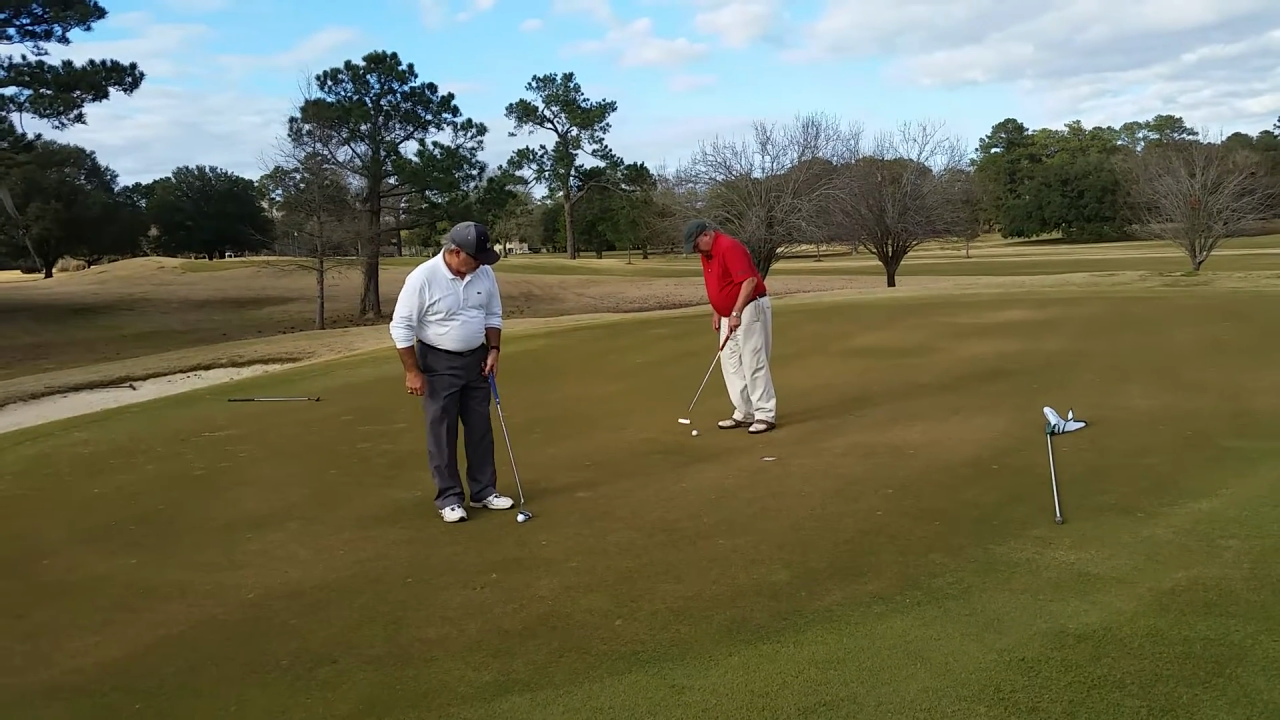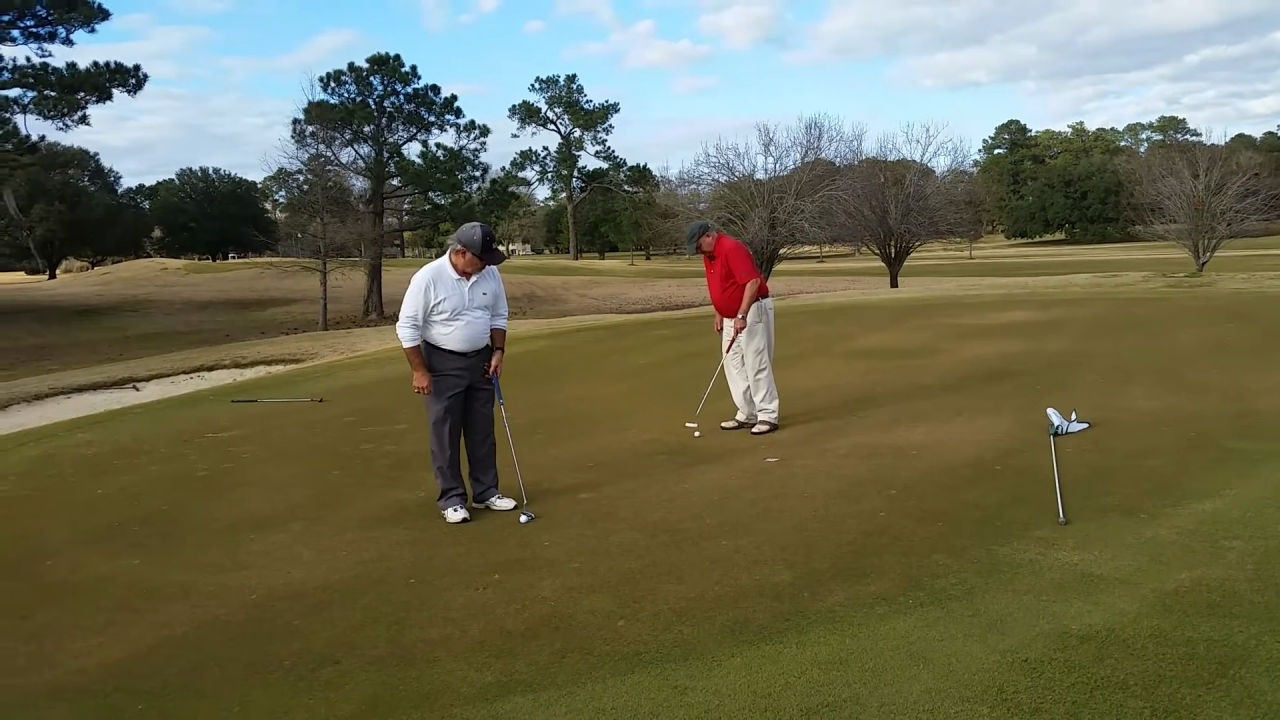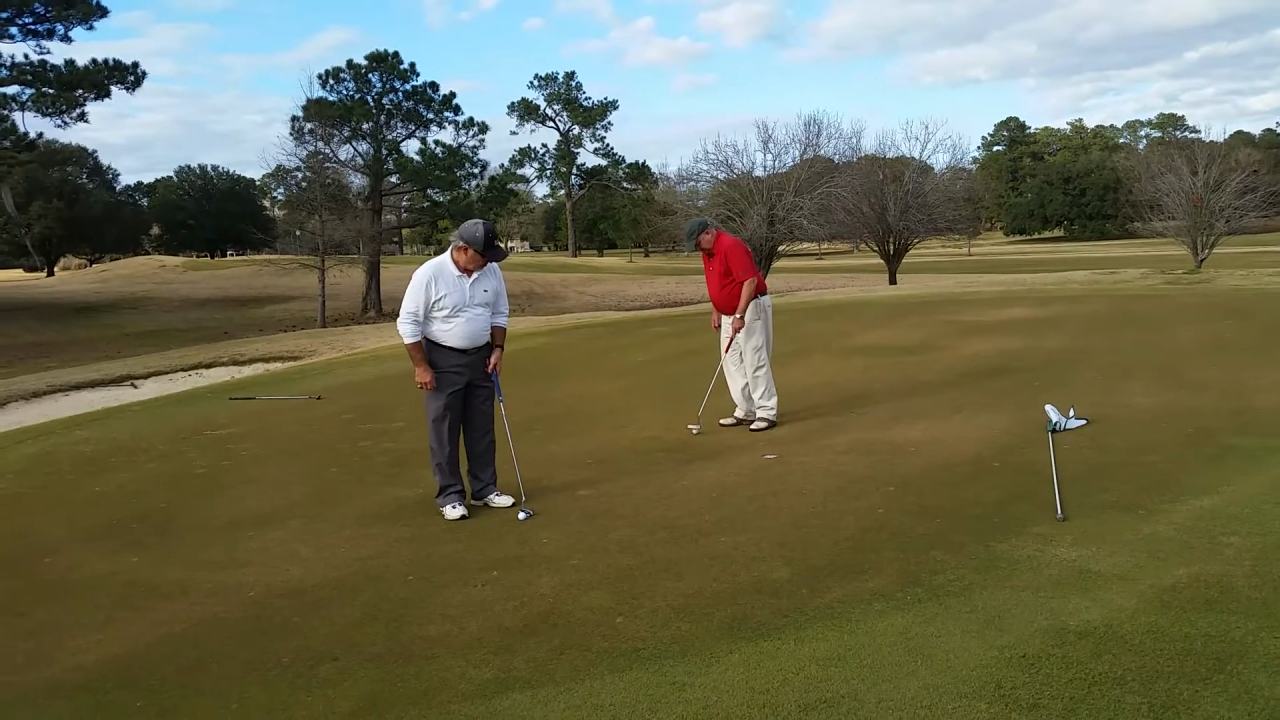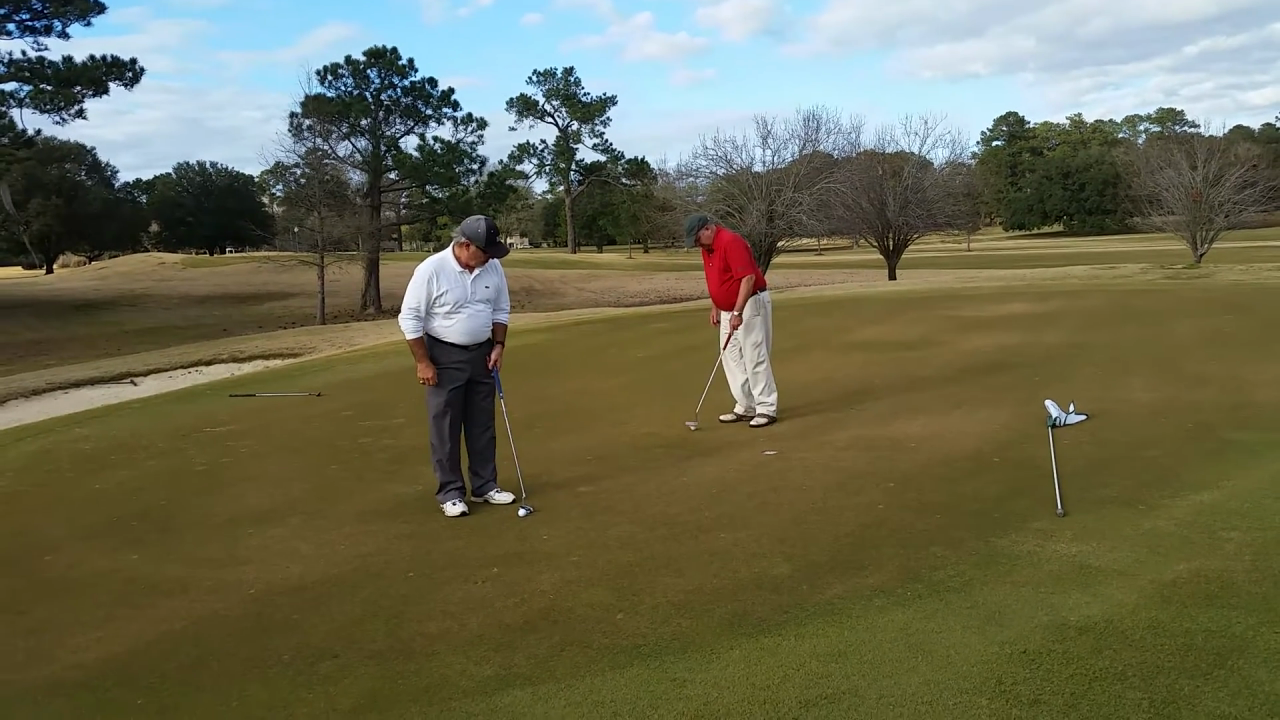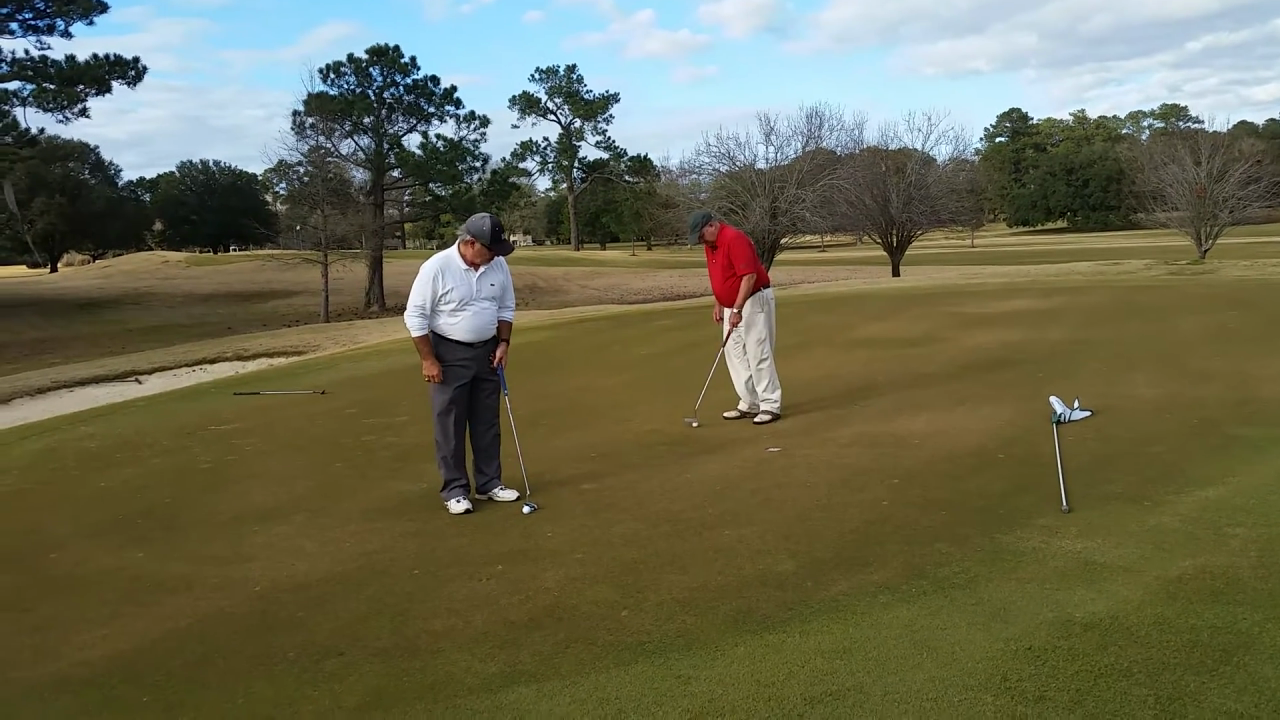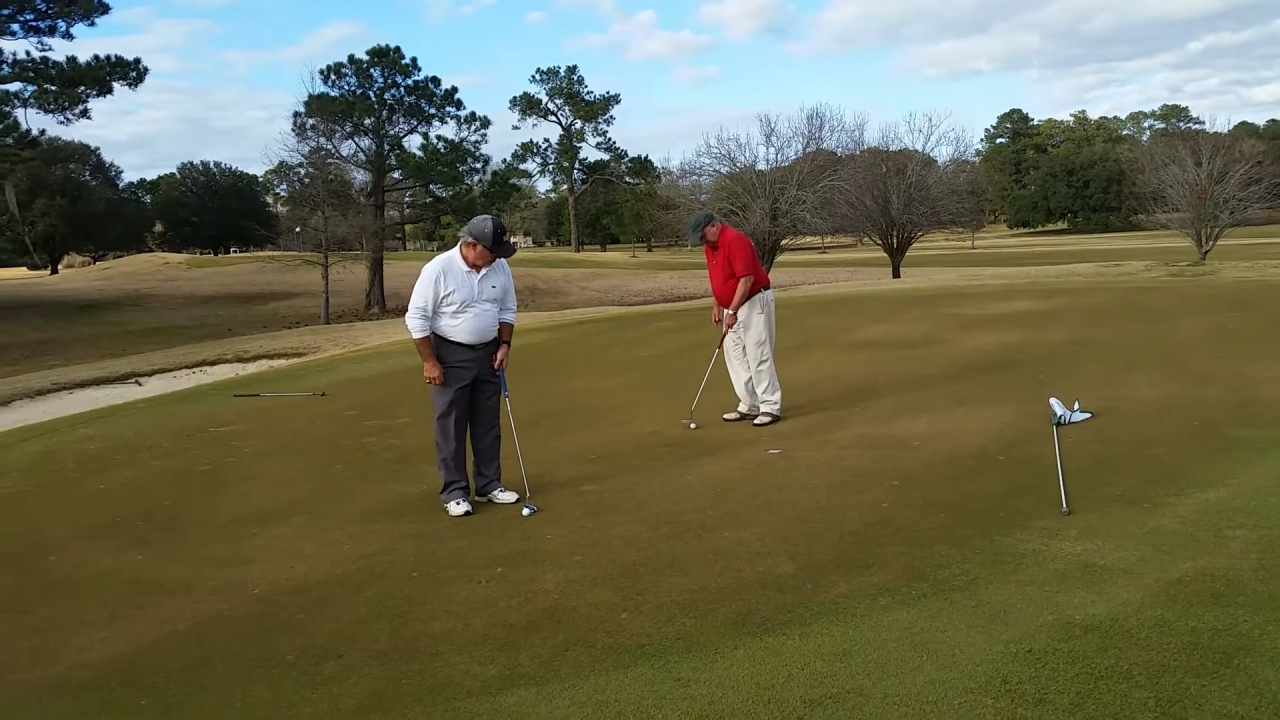
dt=0.1s
person 1, frame 1
left shoulder: (484, 273)
right shoulder: (423, 278)
left elbow: (493, 314)
right elbow: (401, 327)
left wrist: (493, 350)
right wrist: (412, 371)
left hip: (475, 359)
right hip: (438, 363)
left knee: (481, 428)
right knee: (442, 432)
left ankle: (483, 491)
right ankle: (449, 497)
person 1, frame 2
left shoulder: (490, 274)
right shoulder: (428, 278)
left elbow: (498, 316)
right elbow: (407, 327)
left wrist: (498, 351)
right wrist: (419, 370)
left hip: (480, 360)
right hip: (443, 364)
left knee: (483, 430)
right knee: (445, 433)
left ankle: (486, 491)
right ankle: (451, 498)
person 1, frame 3
left shoulder: (491, 272)
right shoulder: (429, 274)
left elbow: (499, 313)
right elbow: (408, 323)
left wrist: (497, 349)
right wrist: (421, 366)
left hip: (480, 358)
right hip: (443, 360)
left knee: (482, 427)
right knee: (444, 429)
left ankle: (484, 489)
right ankle: (450, 495)
person 1, frame 4
left shoulder: (493, 268)
right shoulder: (431, 270)
left elbow: (501, 310)
right elbow: (410, 319)
left wrist: (498, 346)
right wrist: (423, 362)
left hip: (481, 354)
right hip: (444, 356)
left knee: (483, 423)
right knee: (445, 426)
left ankle: (484, 485)
right ankle: (450, 492)
person 1, frame 5
left shoulder: (498, 266)
right shoulder: (436, 268)
left elbow: (506, 308)
right elbow: (415, 316)
left wrist: (503, 343)
right wrist: (428, 359)
left hip: (486, 352)
right hip: (449, 354)
left knee: (487, 420)
right knee: (450, 423)
left ankle: (489, 483)
right ankle: (455, 489)
person 1, frame 6
left shoulder: (500, 267)
right shoulder: (438, 269)
left elbow: (507, 309)
right elbow: (417, 318)
left wrist: (504, 345)
right wrist: (429, 361)
left hip: (487, 353)
right hip: (451, 355)
left knee: (488, 422)
right knee: (450, 425)
left ankle: (488, 484)
right ankle: (454, 491)
person 2, frame 1
left shoulder: (729, 247)
right shoulder: (707, 253)
left elbow: (750, 281)
left wrist: (736, 314)
right wrist: (717, 312)
left hip: (750, 310)
right hip: (729, 315)
left knee: (754, 363)
right knee: (731, 365)
left ankle: (765, 415)
right ankle: (744, 413)
person 2, frame 2
left shoulder: (732, 248)
right shoulder: (709, 254)
left elbow: (753, 282)
left wrist: (741, 316)
right wrist: (719, 313)
left hip: (752, 312)
right hip: (731, 317)
left knee: (757, 364)
right knee: (734, 366)
left ankle: (768, 416)
right ankle: (747, 414)
person 2, frame 3
left shoulder: (731, 246)
right shoulder: (708, 252)
left elbow: (750, 281)
left wrist: (739, 315)
right wrist: (716, 310)
left hip: (751, 309)
right hip: (729, 314)
left knee: (755, 361)
right knee: (732, 363)
left ankle: (766, 413)
right ankle: (745, 411)
person 2, frame 4
left shoulder: (731, 242)
right shoulder: (707, 247)
left elbow: (748, 278)
left wrist: (738, 312)
right wrist: (715, 306)
left hip: (750, 305)
right hip: (728, 310)
left knee: (755, 357)
right knee: (732, 359)
left ankle: (766, 408)
right ankle: (745, 407)
person 2, frame 5
left shoulder: (734, 239)
right shoulder: (710, 244)
left elbow: (749, 276)
left wrist: (736, 310)
right wrist: (718, 304)
left hip: (754, 301)
right hip: (732, 306)
left knee: (759, 354)
right knee: (736, 356)
left ankle: (770, 406)
right ankle: (749, 404)
person 2, frame 6
left shoulder: (735, 240)
right shoulder: (710, 245)
left elbow: (747, 278)
left wrist: (732, 311)
right wrist: (717, 305)
left hip: (754, 302)
right hip: (732, 307)
left knee: (759, 355)
right knee: (735, 357)
left ankle: (770, 407)
right ankle: (749, 405)
